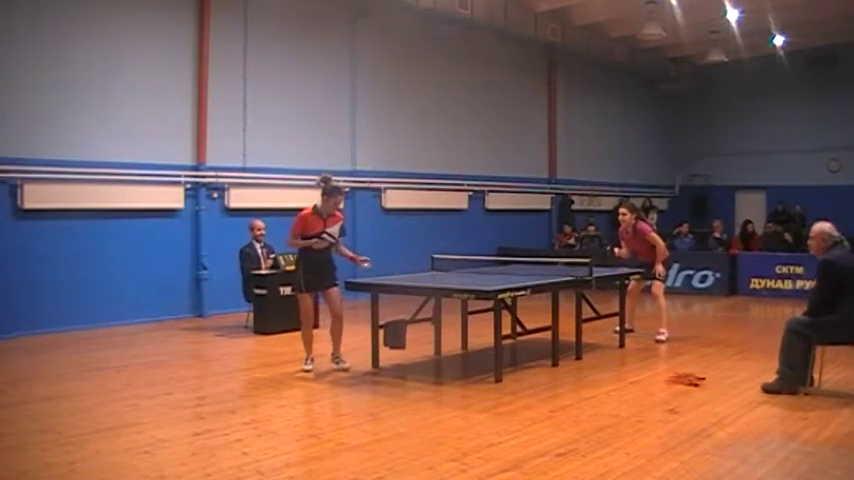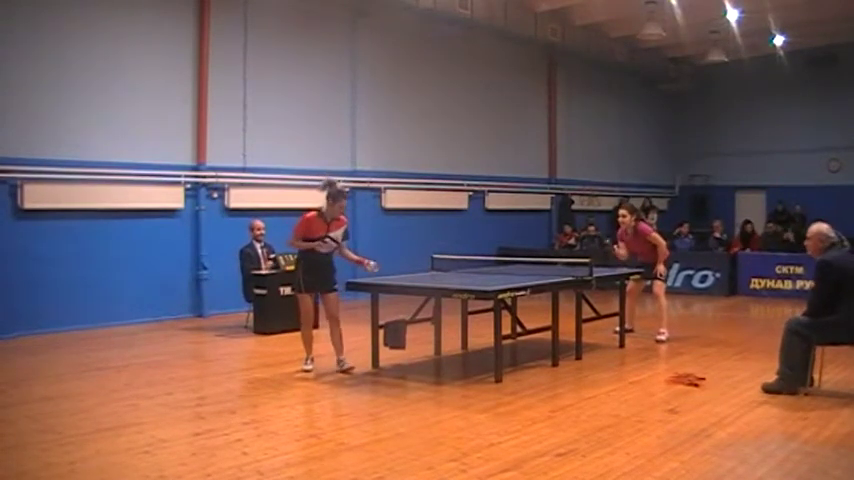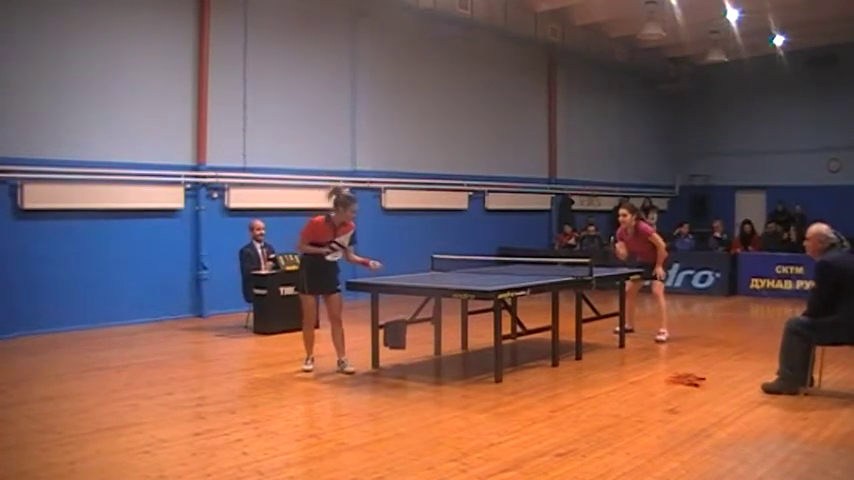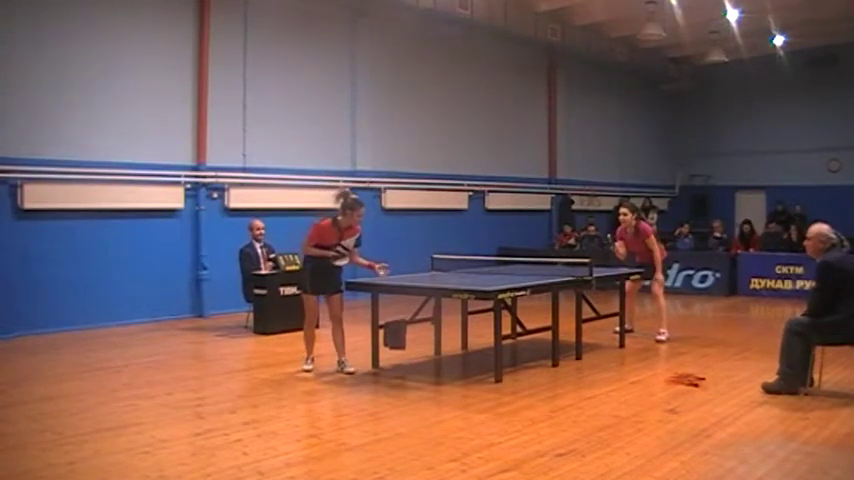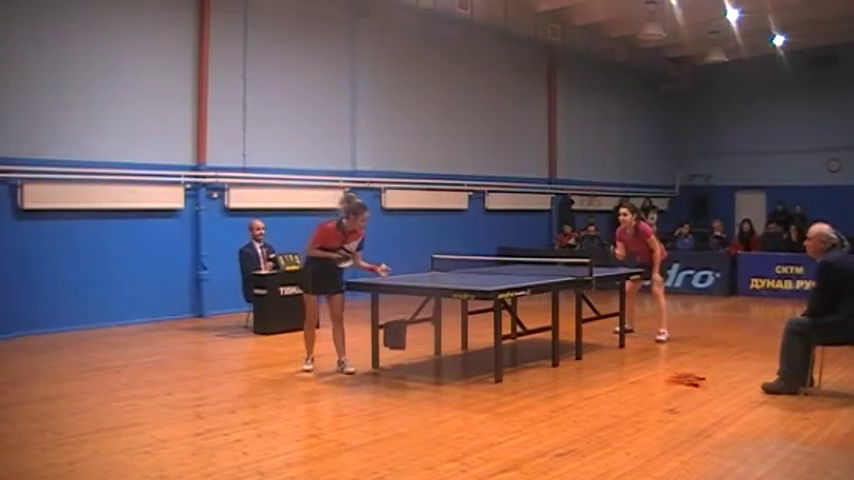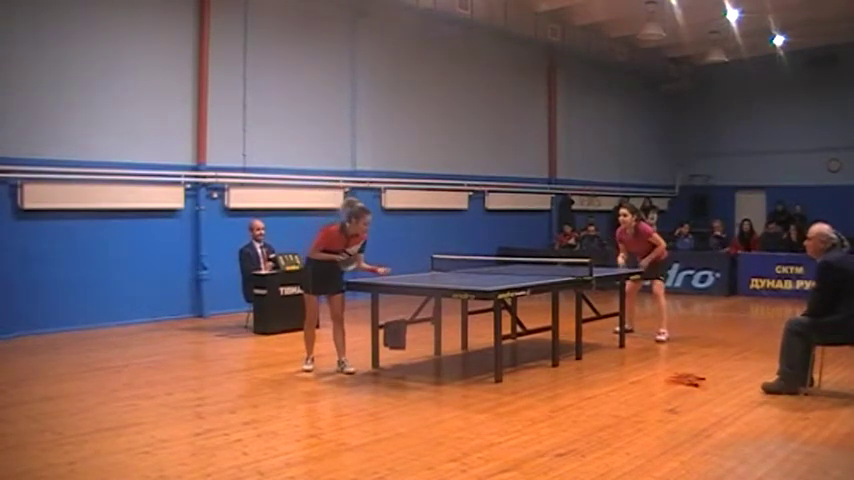
dt=0.2s
person 1, frame 1
left shoulder: (338, 219)
right shoulder: (305, 216)
left elbow: (338, 245)
right elbow: (291, 242)
left wrist: (355, 258)
right wrist: (310, 243)
left hip: (327, 270)
right hip: (307, 270)
left knee: (338, 314)
right knee: (307, 319)
left ankle: (336, 355)
right ankle: (309, 357)
person 1, frame 2
left shoulder: (342, 223)
right shoulder: (309, 219)
left elbow: (343, 250)
right elbow: (293, 242)
left wrist: (362, 261)
right wrist: (313, 245)
left hip: (327, 272)
right hip: (307, 272)
left knee: (334, 317)
right knee: (307, 319)
left ankle: (341, 359)
right ankle: (309, 357)
person 1, frame 3
left shoulder: (349, 227)
right shoulder: (316, 223)
left elbow: (349, 255)
right elbow: (300, 246)
left wrist: (367, 262)
right wrist: (321, 250)
left hip: (331, 274)
right hip: (310, 273)
left knee: (336, 318)
right knee: (310, 319)
left ankle: (342, 360)
right ankle: (309, 357)
person 1, frame 4
left shoulder: (355, 231)
right shoulder: (323, 226)
left elbow: (354, 257)
right elbow: (306, 249)
left wrist: (373, 266)
right wrist: (327, 253)
left hip: (333, 275)
right hip: (314, 273)
left knee: (337, 318)
right knee: (311, 319)
left ankle: (342, 360)
right ankle: (309, 357)
person 1, frame 5
left shoulder: (359, 234)
right shoulder: (327, 229)
left elbow: (357, 261)
right elbow: (309, 251)
left wrist: (375, 269)
right wrist: (332, 255)
left hip: (335, 275)
right hip: (315, 274)
left knee: (338, 318)
right knee: (311, 319)
left ankle: (342, 361)
right ankle: (309, 357)
person 1, frame 6
left shoulder: (361, 238)
right shoulder: (331, 232)
left elbow: (359, 263)
right elbow: (312, 253)
left wrist: (376, 269)
right wrist: (335, 256)
left hip: (335, 275)
right hip: (315, 274)
left knee: (338, 318)
right knee: (311, 319)
left ankle: (342, 360)
right ankle: (309, 357)
person 2, frame 1
left shoulder: (829, 261)
left elbow: (820, 299)
left wrist: (806, 315)
right wrist: (808, 315)
left knee: (795, 326)
right knee: (803, 324)
left ankle: (788, 380)
right ankle: (800, 377)
person 2, frame 2
left shoulder: (826, 261)
left elbow: (818, 301)
left wrist: (805, 315)
right wrist: (807, 315)
left knee: (795, 326)
right knee: (803, 324)
left ankle: (788, 381)
right ankle: (801, 377)
person 2, frame 3
left shoulder: (826, 262)
left elbow: (818, 303)
left wrist: (805, 316)
right wrist: (807, 316)
left knee: (795, 326)
right knee: (803, 325)
left ankle: (788, 381)
right ankle: (801, 377)
person 2, frame 4
left shoulder: (827, 263)
left elbow: (819, 303)
left wrist: (805, 316)
right wrist: (807, 315)
left knee: (795, 326)
right knee: (803, 325)
left ankle: (788, 381)
right ankle: (801, 376)
person 2, frame 5
left shoulder: (827, 262)
left elbow: (819, 304)
left wrist: (805, 315)
right wrist: (807, 315)
left knee: (795, 326)
right knee: (803, 324)
left ankle: (788, 381)
right ankle: (801, 377)
person 2, frame 6
left shoulder: (827, 263)
left elbow: (819, 304)
left wrist: (804, 316)
right wrist: (807, 315)
left knee: (795, 326)
right knee: (803, 324)
left ankle: (788, 381)
right ankle: (801, 376)
person 3, frame 1
left shoulder: (641, 228)
right shoulder: (622, 231)
left elbow: (660, 244)
right elbow: (627, 252)
left wrist: (658, 263)
right wrist: (618, 252)
left hip: (658, 261)
right hip: (644, 261)
left knee: (657, 292)
right knee: (631, 290)
left ankle: (663, 330)
right ankle: (629, 325)
person 3, frame 2
left shoulder: (642, 229)
right shoulder: (622, 233)
left elbow: (662, 244)
right elbow: (624, 255)
left wrist: (660, 263)
right wrist: (616, 251)
left hip: (659, 261)
right hip: (644, 262)
left knee: (658, 292)
right knee: (630, 291)
left ankle: (664, 330)
right ankle: (629, 325)
person 3, frame 3
left shoulder: (643, 228)
right shoulder: (621, 232)
left elbow: (661, 245)
right elbow: (623, 255)
left wrist: (659, 266)
right wrist: (616, 249)
left hip: (657, 262)
right hip: (642, 262)
left knee: (657, 292)
right knee: (629, 291)
left ankle: (663, 330)
right ankle: (628, 325)
person 3, frame 4
left shoulder: (643, 228)
right shoulder: (621, 231)
left elbow: (656, 250)
right elbow: (622, 255)
left wrist: (658, 272)
right wrist: (616, 248)
left hip: (657, 262)
right hip: (641, 262)
left knee: (657, 292)
right knee: (629, 291)
left ankle: (663, 330)
right ankle: (628, 325)
person 3, frame 5
left shoulder: (643, 228)
right shoulder: (620, 232)
left elbow: (656, 250)
right elbow: (622, 255)
left wrist: (656, 272)
right wrist: (616, 252)
left hip: (658, 261)
right hip: (642, 262)
left knee: (657, 291)
right knee: (629, 291)
left ankle: (663, 330)
right ankle: (628, 325)
person 3, frame 6
left shoulder: (643, 229)
right shoulder: (620, 233)
left elbow: (662, 244)
right elbow: (624, 252)
left wrist: (648, 260)
right wrist: (621, 258)
left hip: (658, 261)
right hip: (642, 262)
left knee: (657, 291)
right knee: (629, 291)
left ankle: (663, 330)
right ankle: (628, 325)
